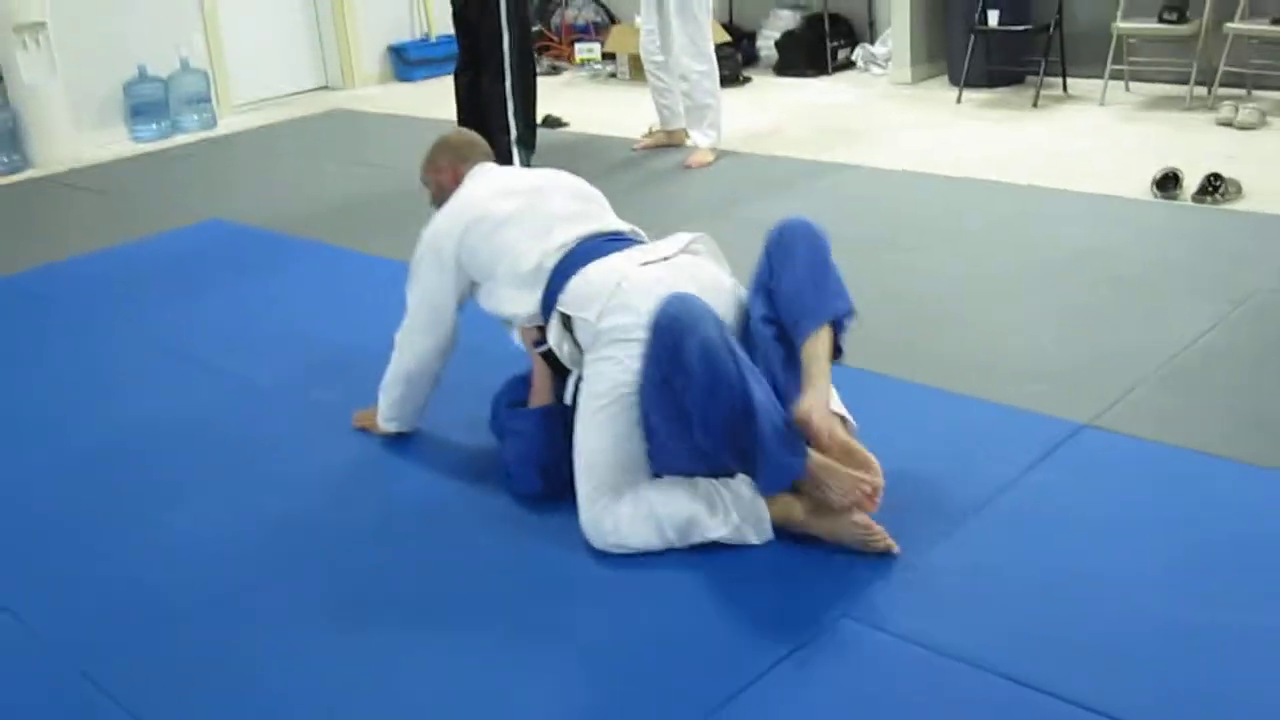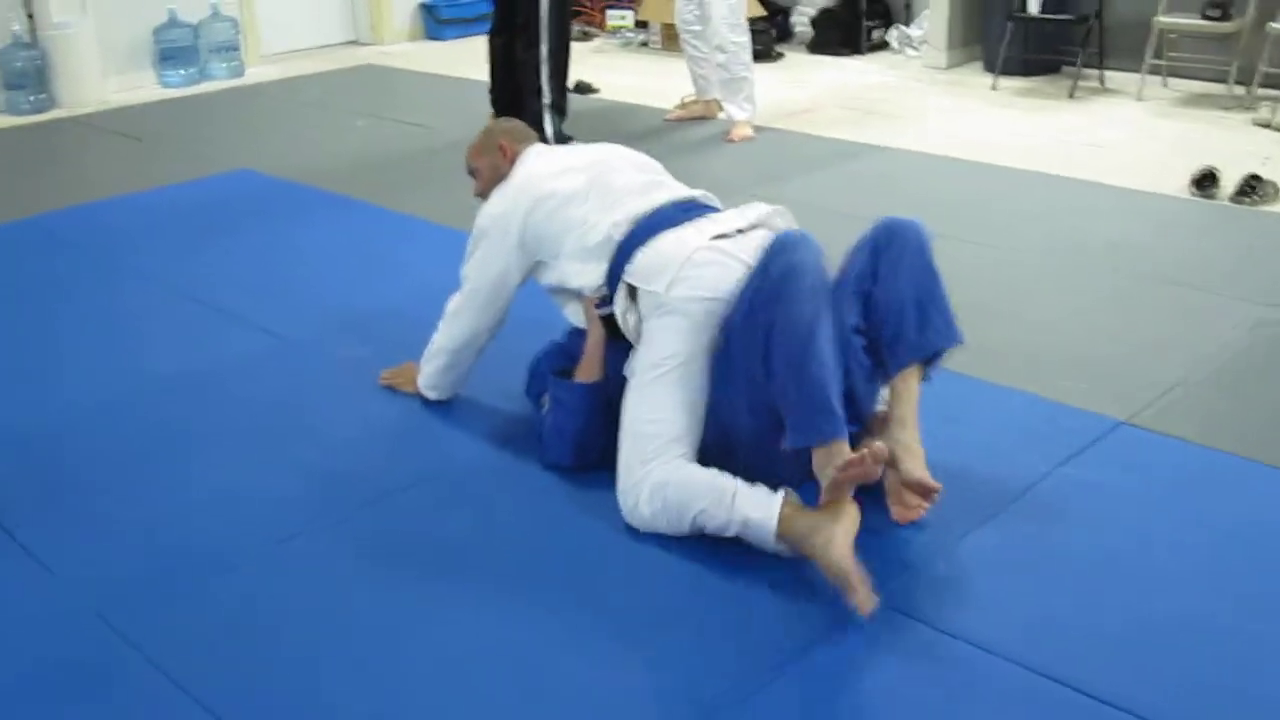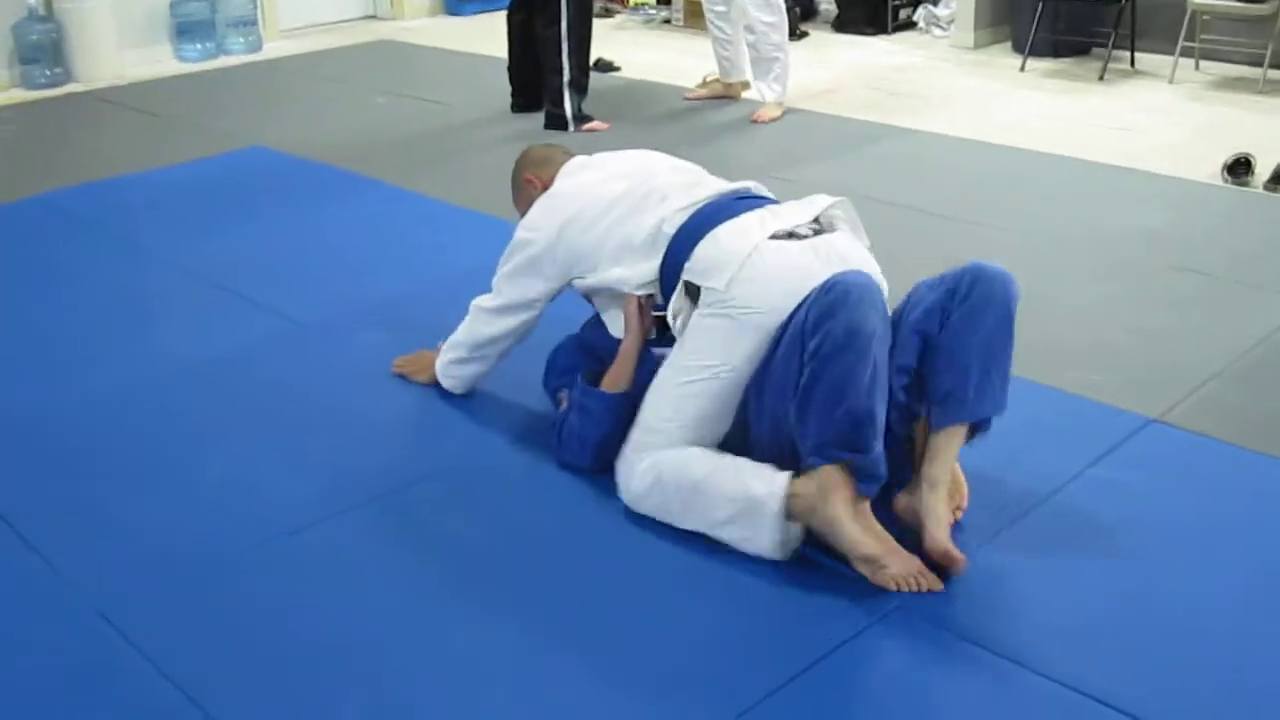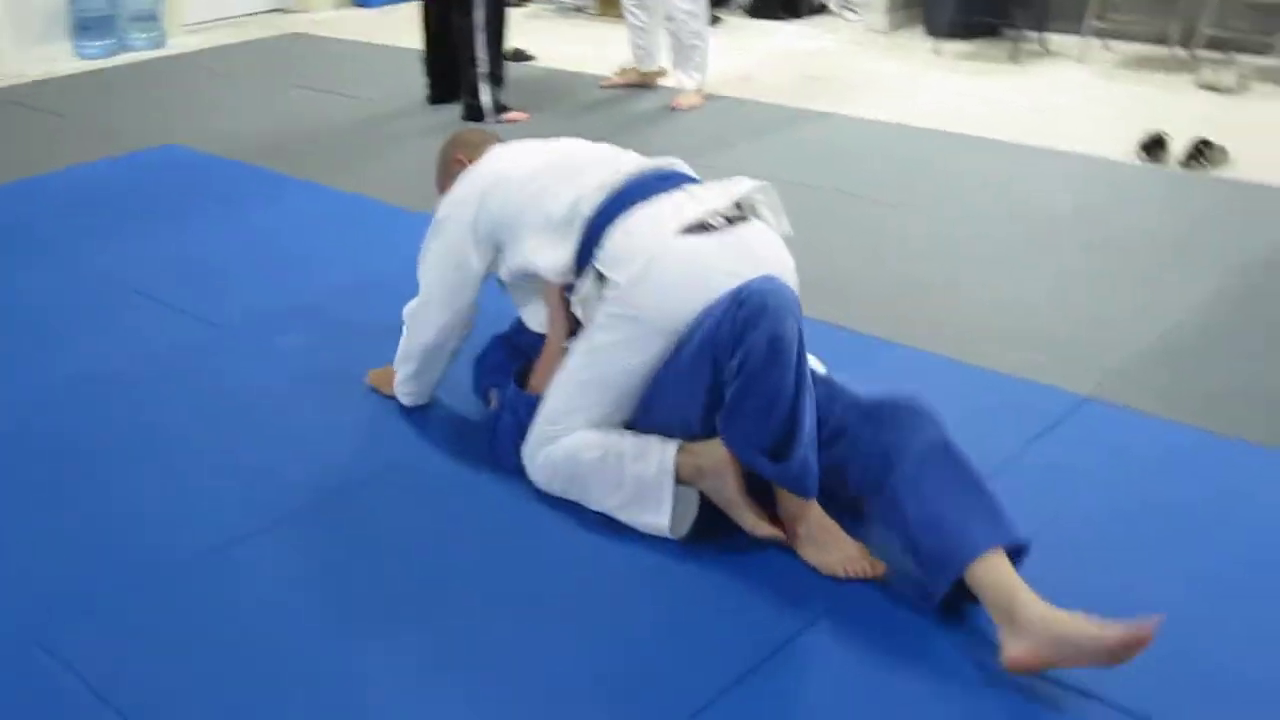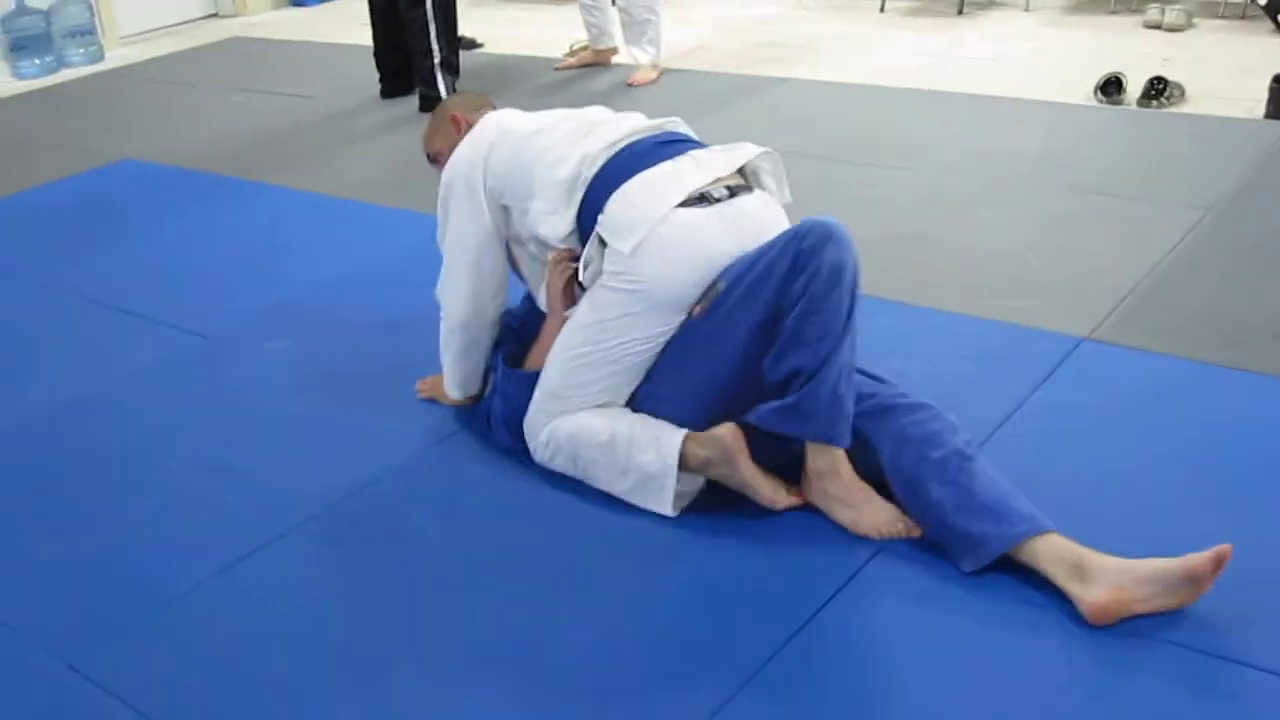
dt=0.5s
person 1, frame 1
left shoulder: (447, 228)
right shoulder: (560, 178)
left elbow: (424, 342)
left wrist: (392, 417)
left hip: (622, 314)
right hip: (696, 273)
left knee: (611, 521)
left ankle: (800, 501)
right ankle: (814, 402)
person 1, frame 2
left shoulder: (509, 203)
right shoulder: (611, 153)
left elbow: (472, 313)
left wrist: (429, 379)
left hip: (688, 282)
right hip: (764, 246)
left knee: (649, 488)
left ankle: (804, 524)
person 1, frame 3
left shoulder: (549, 214)
right shoulder: (645, 162)
left elbow: (498, 314)
left wrist: (446, 367)
left hip: (752, 282)
right hip: (840, 249)
left knee: (647, 474)
left ankle: (807, 496)
person 1, frame 4
left shoulder: (471, 189)
right shoulder: (586, 152)
left elbow: (436, 319)
left wrist: (409, 383)
left hip: (658, 273)
right hip: (755, 242)
left knee: (550, 451)
left ankle: (692, 466)
person 1, frame 5
left shoulder: (470, 158)
right shoulder: (568, 123)
left elbow: (470, 297)
left wrist: (461, 384)
left hip: (664, 241)
left knee: (552, 430)
left ankle: (704, 451)
person 2, frame 1
right shoulder: (525, 393)
right elbow: (534, 479)
right wrist: (541, 359)
left knee: (795, 236)
right knee: (683, 316)
left ankle: (826, 427)
person 2, frame 2
right shoulder: (579, 355)
right elbow: (570, 450)
right wrist: (596, 333)
right hip: (744, 438)
left knee: (899, 237)
left ankle: (899, 435)
person 2, frame 3
right shoulder: (596, 347)
right elbow: (584, 449)
right wrist: (634, 335)
left hip: (854, 403)
right hip: (768, 422)
left knee: (985, 287)
right knee: (849, 293)
left ankle: (929, 497)
person 2, frame 4
right shoulder: (519, 350)
right elbow: (518, 443)
right wrist: (558, 331)
left hip: (761, 407)
right hip: (672, 414)
left knee: (896, 426)
right knee: (765, 302)
left ankle: (1025, 619)
right ankle: (799, 513)
person 2, frame 5
right shoulder: (526, 328)
right elbow: (511, 423)
right wrist: (558, 313)
left hip: (751, 388)
right hip: (673, 397)
left knee: (904, 423)
right knee: (818, 243)
left ankle: (1083, 570)
